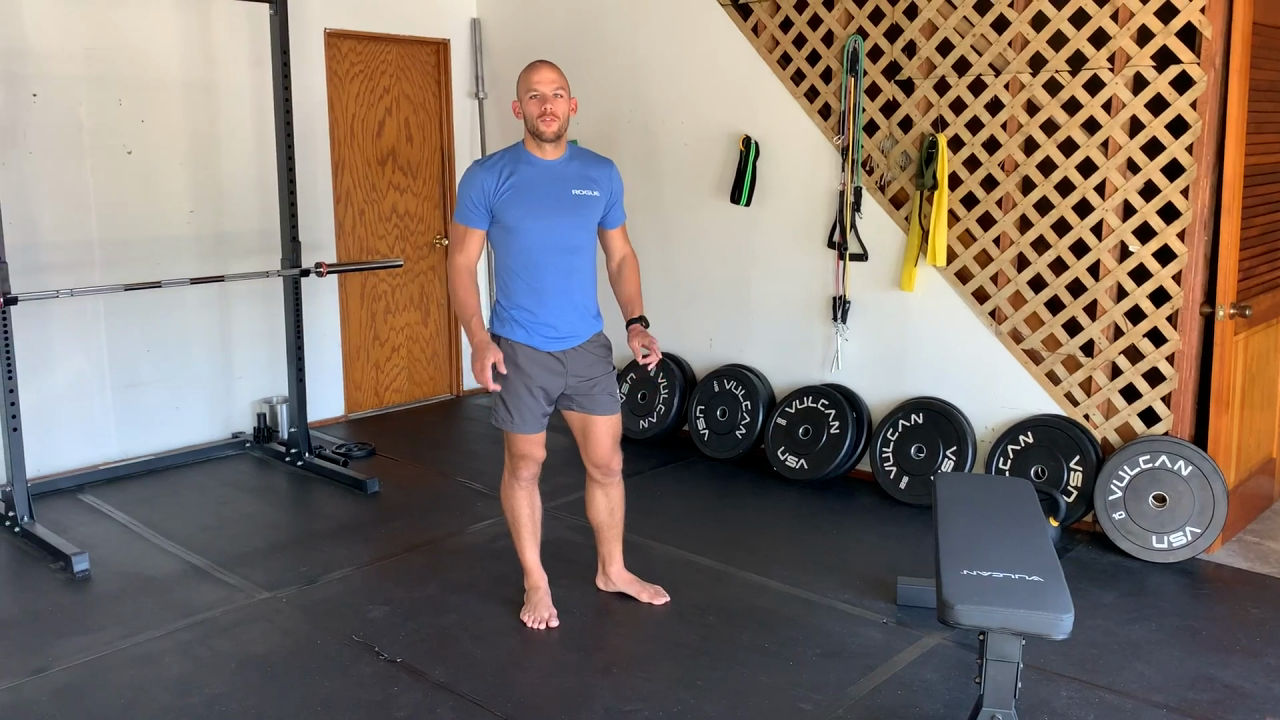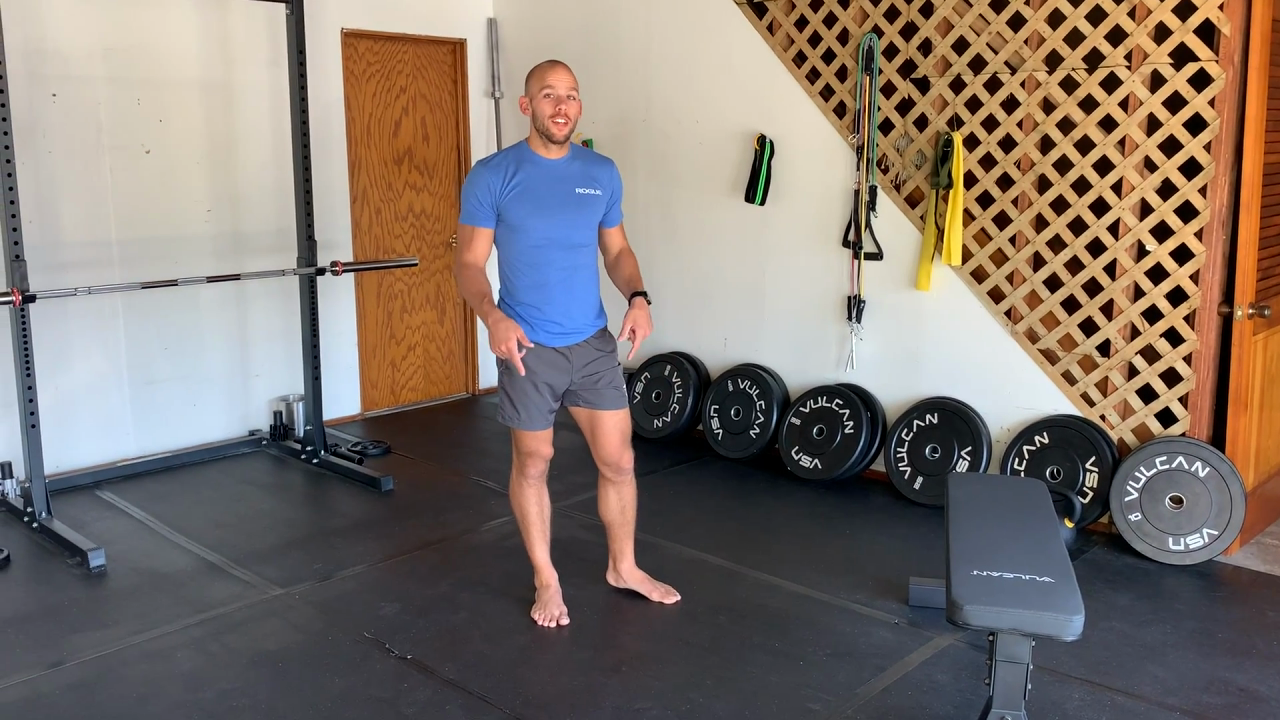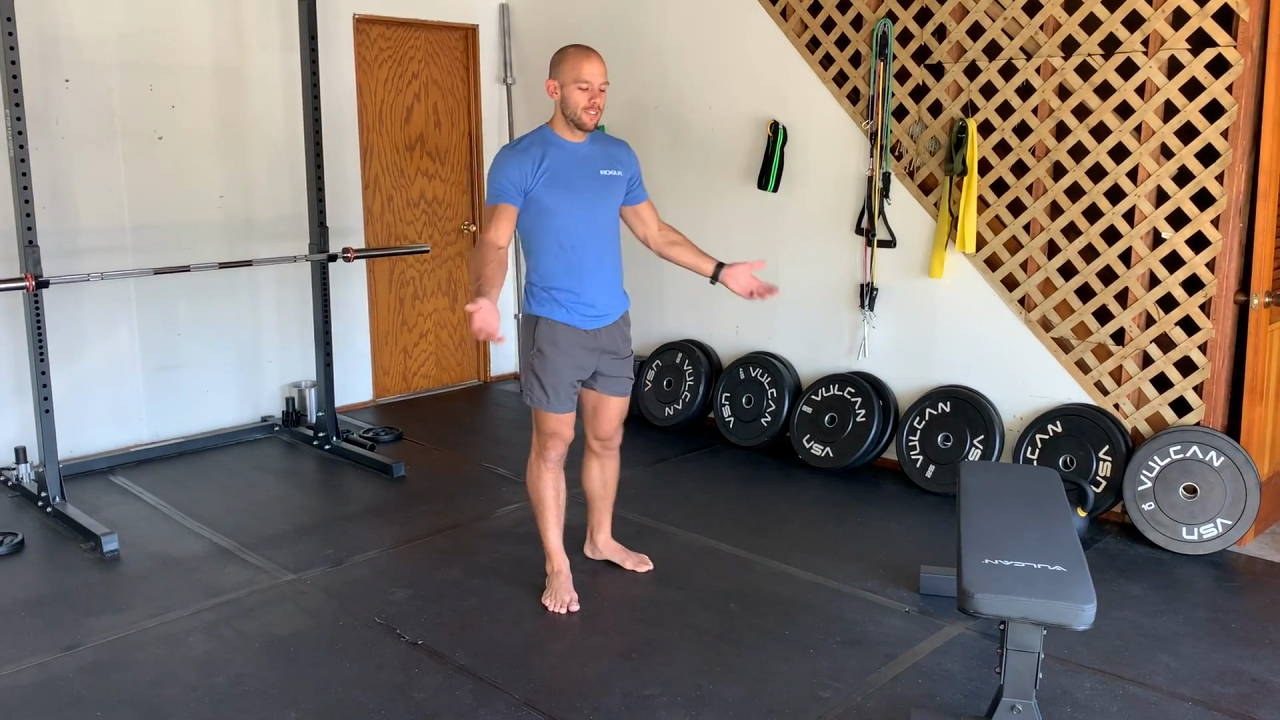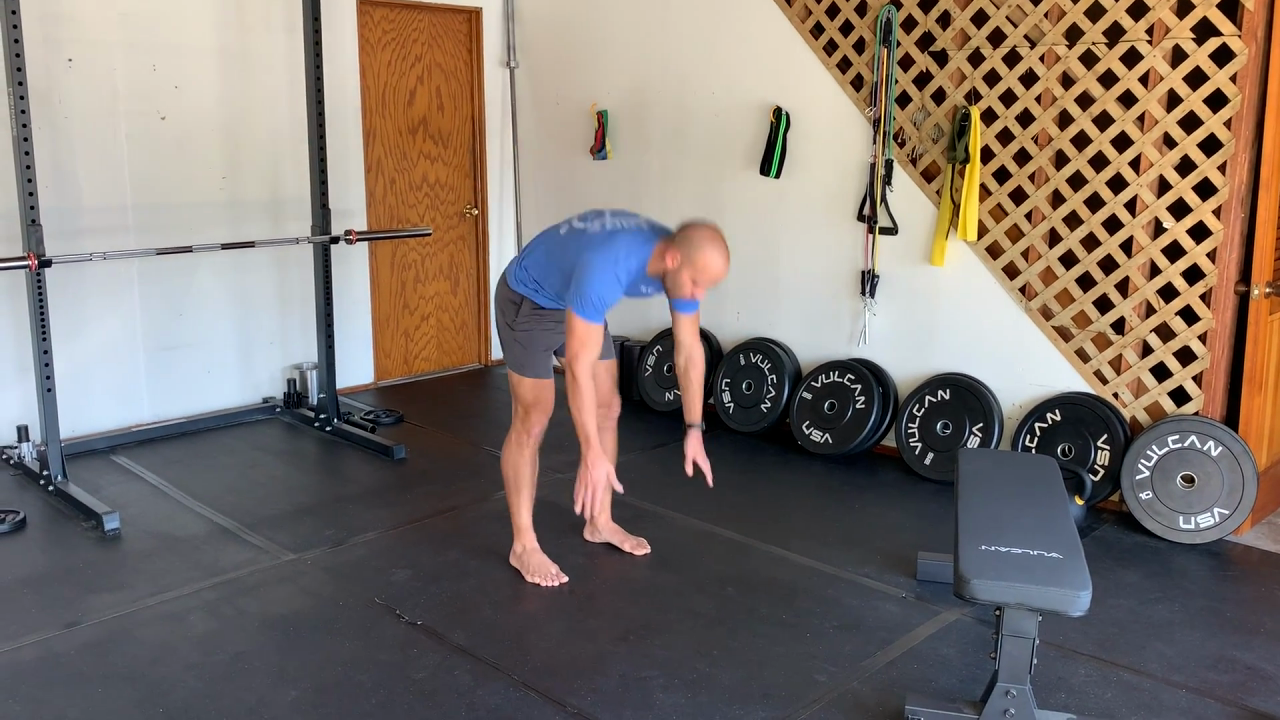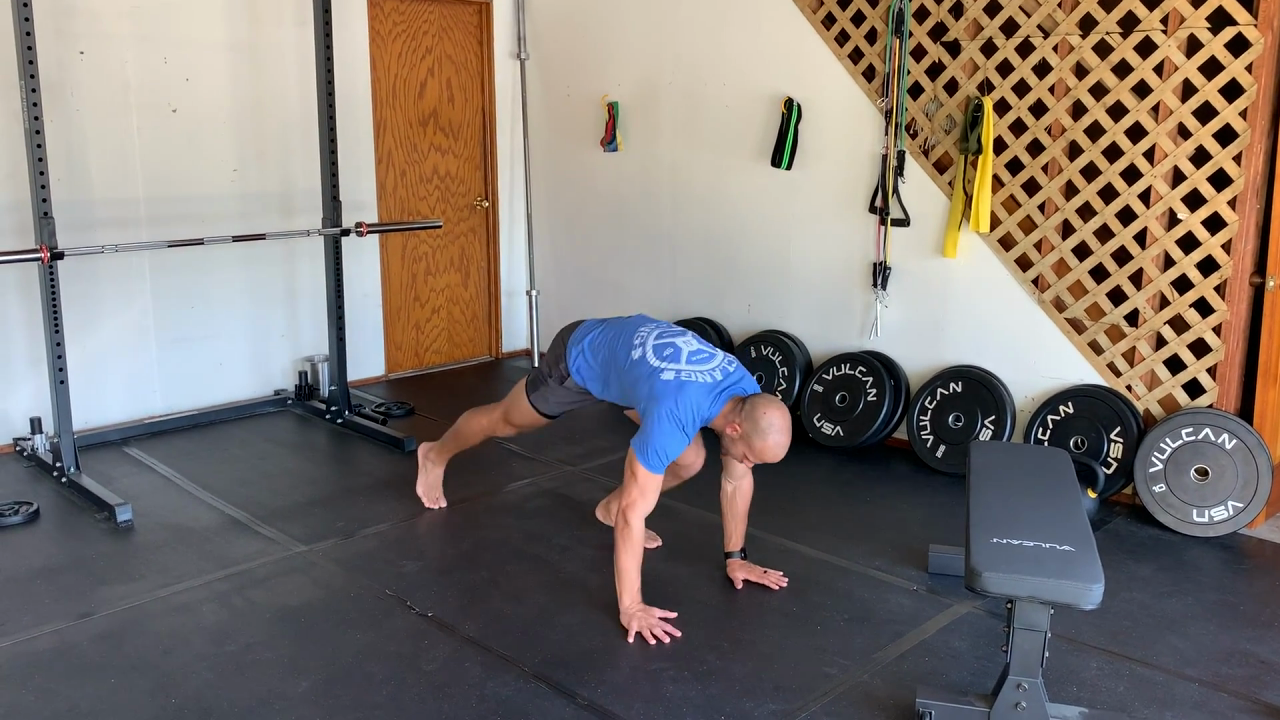
dt=1s
person 1, frame 1
left shoulder: (602, 173)
right shoulder: (487, 176)
left elbow: (620, 256)
right elbow: (462, 263)
left wrist: (637, 323)
right wrist: (478, 338)
left hip: (589, 346)
right hip: (521, 350)
left knee: (607, 464)
right knee: (524, 467)
left ankle: (613, 569)
right ankle: (535, 582)
person 1, frame 2
left shoulder: (602, 172)
right shoulder: (491, 176)
left elbow: (617, 249)
right elbow: (469, 261)
left wrist: (638, 299)
right wrist: (492, 315)
left hip: (594, 343)
right hip: (528, 347)
left knee: (618, 461)
right knee: (532, 465)
left ankle: (623, 566)
right ankle: (545, 580)
person 1, frame 3
left shoulder: (618, 156)
right shoulder: (519, 159)
left elbow: (653, 231)
right elbow: (493, 242)
left wrist: (719, 272)
right wrist: (487, 298)
left hip: (613, 326)
right hip: (555, 328)
left knee: (606, 441)
right knee: (553, 447)
left ankle: (601, 539)
right ankle: (557, 565)
person 1, frame 4
left shoulder: (679, 268)
right shoulder: (604, 267)
left elbow: (689, 348)
right elbow: (580, 367)
left wrist: (693, 428)
right wrist: (592, 455)
left hip: (577, 303)
right hip: (528, 298)
left knee: (608, 405)
right knee: (533, 419)
left ankle: (600, 522)
right ankle: (523, 545)
person 1, frame 5
left shoulder: (746, 397)
right shoulder: (674, 415)
left elbow: (736, 480)
right elbow: (635, 513)
left wrist: (735, 556)
right wrist: (630, 607)
left hip: (632, 343)
right hip: (580, 358)
left knee: (689, 460)
right knee: (507, 420)
left ankle: (612, 507)
right ankle: (434, 455)
